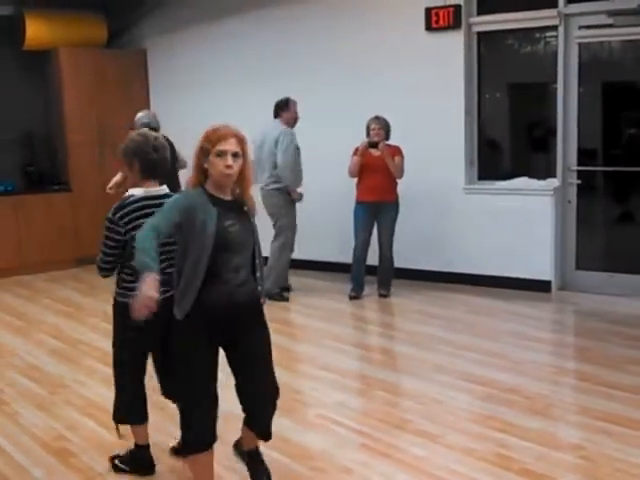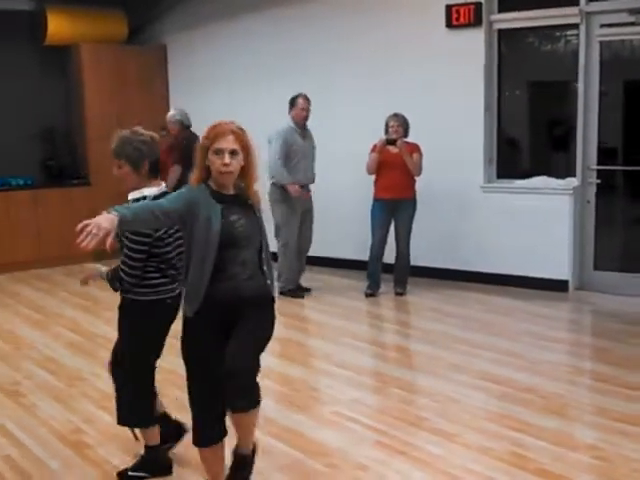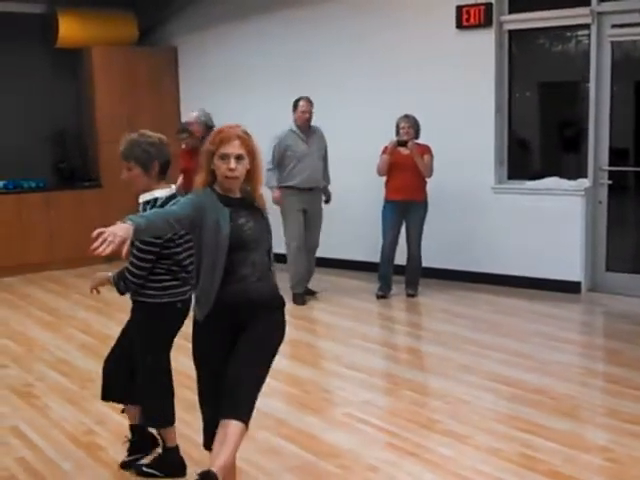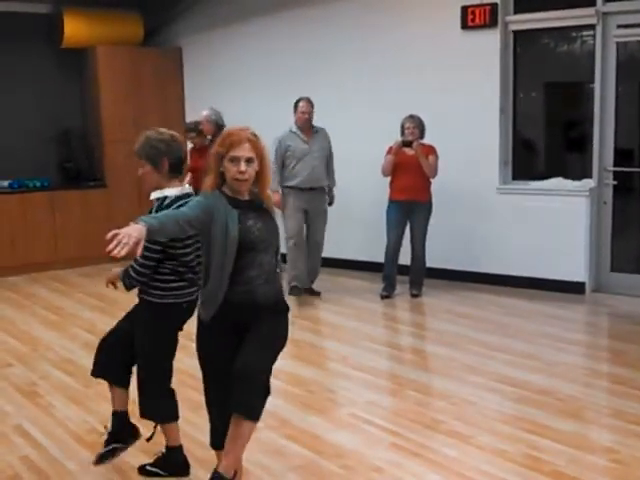
dt=0.3s
person 1, frame 1
left shoulder: (244, 203)
right shoulder: (191, 202)
right elbow: (150, 233)
left wrist: (253, 293)
right wrist: (150, 273)
left hip: (246, 313)
right hip: (199, 316)
left knee: (262, 394)
right knee: (199, 407)
left ankle: (249, 447)
person 1, frame 2
left shoulder: (248, 198)
right shoulder: (195, 198)
right elbow: (155, 210)
left wrist: (268, 288)
right wrist: (114, 216)
left hip: (254, 306)
right hip: (207, 311)
left knee: (239, 373)
right knee: (207, 401)
left ankle: (246, 447)
person 1, frame 3
left shoulder: (254, 201)
right shoulder: (202, 203)
right elbow: (166, 217)
right wrist: (130, 225)
left hip: (264, 310)
right hip: (217, 315)
left knee: (240, 382)
right knee: (214, 401)
person 1, frame 4
left shoulder: (263, 203)
right shoulder: (211, 204)
right elbow: (178, 219)
right wrist: (142, 226)
left hip: (268, 313)
right hip: (222, 317)
left knee: (249, 376)
right knee: (221, 404)
person 2, frame 1
left shoulder: (122, 211)
left elbow: (105, 266)
left hip: (134, 305)
right hip: (173, 301)
left knee: (130, 373)
right knee: (171, 366)
left ankle: (141, 453)
person 2, frame 2
right shoulder: (169, 200)
left elbow: (127, 276)
left wrist: (99, 273)
left hip: (145, 304)
right hip: (168, 297)
left knee: (133, 373)
right knee: (129, 365)
right ankle: (167, 425)
person 2, frame 3
left shoulder: (153, 213)
right shoulder: (179, 202)
left elbow: (136, 273)
left wrist: (108, 278)
left hip: (158, 306)
right hip: (172, 300)
left knee: (152, 376)
right knee: (121, 365)
right ankle: (141, 436)
person 2, frame 4
left shoulder: (163, 210)
right shoulder: (190, 200)
left elbow: (142, 270)
left wrist: (119, 274)
right wrist: (130, 273)
left hip: (163, 304)
right hip: (178, 298)
left knee: (153, 374)
right knee: (114, 347)
right ankle: (122, 428)
person 3, frame 1
left shoulder: (265, 134)
right shoulder: (286, 134)
left elbow: (259, 164)
right elbow: (285, 165)
right wrist: (294, 190)
left hip: (269, 191)
right hip: (281, 194)
left knee: (284, 238)
right knee: (284, 240)
left ankle: (279, 281)
right ankle: (271, 288)
person 3, frame 2
left shoulder: (306, 133)
right shoulder: (283, 133)
right elbow: (275, 163)
right wrist: (289, 184)
left hip: (302, 192)
right hip: (284, 193)
left knee: (304, 240)
right knee: (287, 240)
left ankle: (294, 281)
right ankle: (286, 285)
person 3, frame 3
left shoulder: (318, 134)
right shoulder: (284, 138)
left elbow: (324, 163)
right elbow: (272, 166)
left wrist: (326, 187)
right wrist: (274, 188)
left hip: (314, 195)
right hip: (291, 195)
left knee: (311, 242)
right knee: (295, 241)
left ankle: (303, 283)
right ankle: (297, 289)
person 3, frame 4
left shoulder: (323, 135)
right shoulder: (285, 139)
left elbow: (329, 163)
right elbow: (276, 167)
left wrist: (331, 188)
right wrist: (276, 191)
left hip: (318, 195)
right hip: (293, 195)
left knee: (316, 241)
right knee: (295, 237)
left ankle: (308, 283)
right ankle: (295, 283)
person 4, frame 1
left shoulder: (394, 150)
right shoulder: (360, 149)
left elbow: (399, 174)
right elbow: (352, 173)
left wrist: (385, 154)
right wrist: (360, 153)
left hip: (388, 204)
right hip: (364, 204)
left knee: (386, 246)
right knee: (360, 245)
left ankle: (384, 286)
right ankle: (357, 286)
person 4, frame 2
left shoulder: (413, 148)
right shoulder: (378, 146)
left elbow: (417, 171)
right elbow: (370, 170)
left wrist: (404, 151)
right wrist: (378, 150)
left hip: (405, 202)
right hip: (381, 201)
left knee: (403, 244)
right knee: (377, 243)
left ankle: (400, 284)
right ankle: (372, 284)
person 4, frame 3
left shoulder: (424, 149)
right shoulder: (389, 148)
left elbow: (428, 173)
right elbow: (380, 172)
left wrist: (414, 153)
right wrist: (389, 152)
left hip: (417, 203)
right hip: (392, 202)
left knee: (414, 245)
right knee: (388, 244)
left ankle: (412, 285)
right ankle: (384, 286)
person 4, frame 4
left shoulder: (429, 150)
right shoulder: (394, 148)
left elbow: (432, 173)
right elbow: (385, 172)
left wrist: (419, 153)
right wrist: (394, 152)
left hip: (421, 204)
right hip: (397, 203)
left knee: (418, 246)
right knee: (392, 244)
left ankle: (416, 285)
right ankle: (388, 286)
